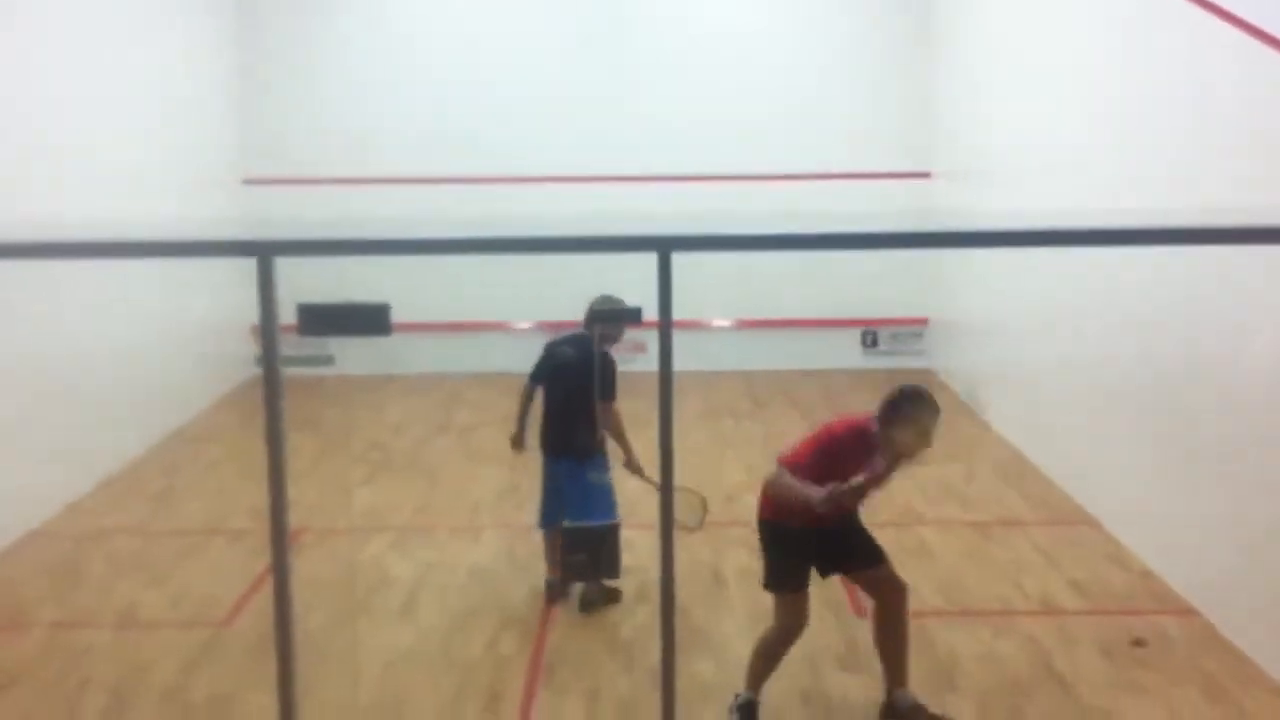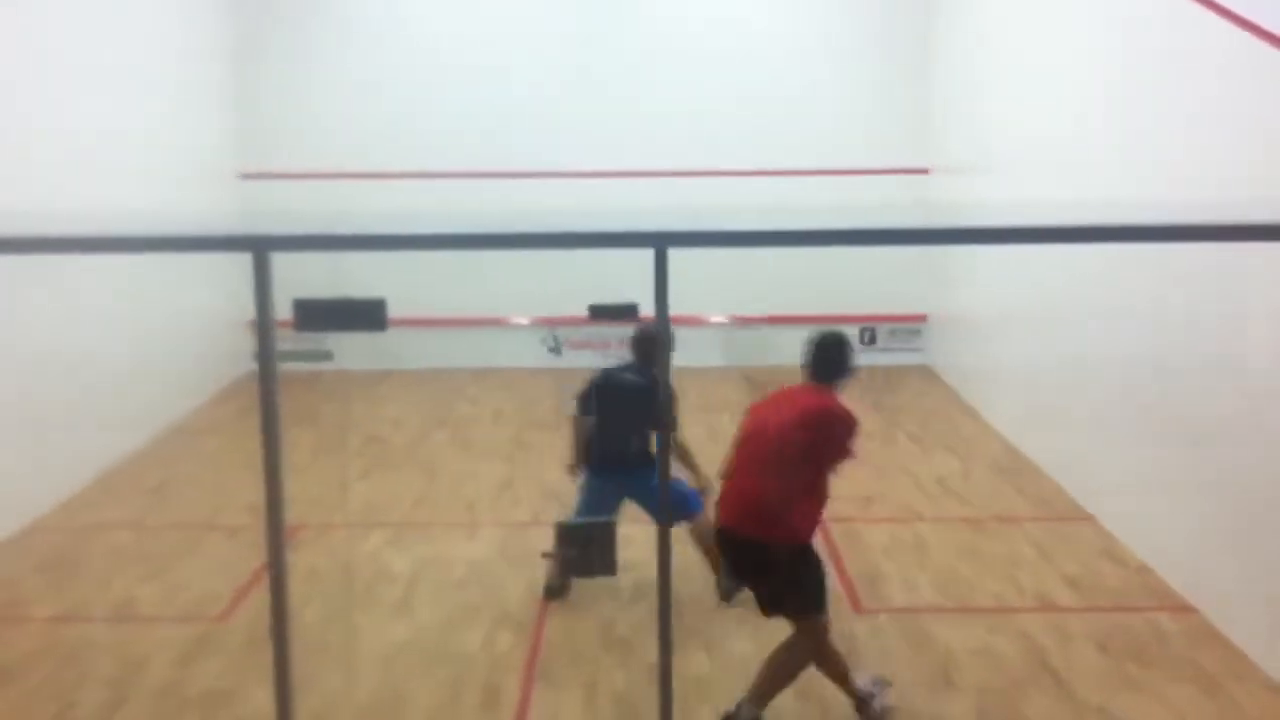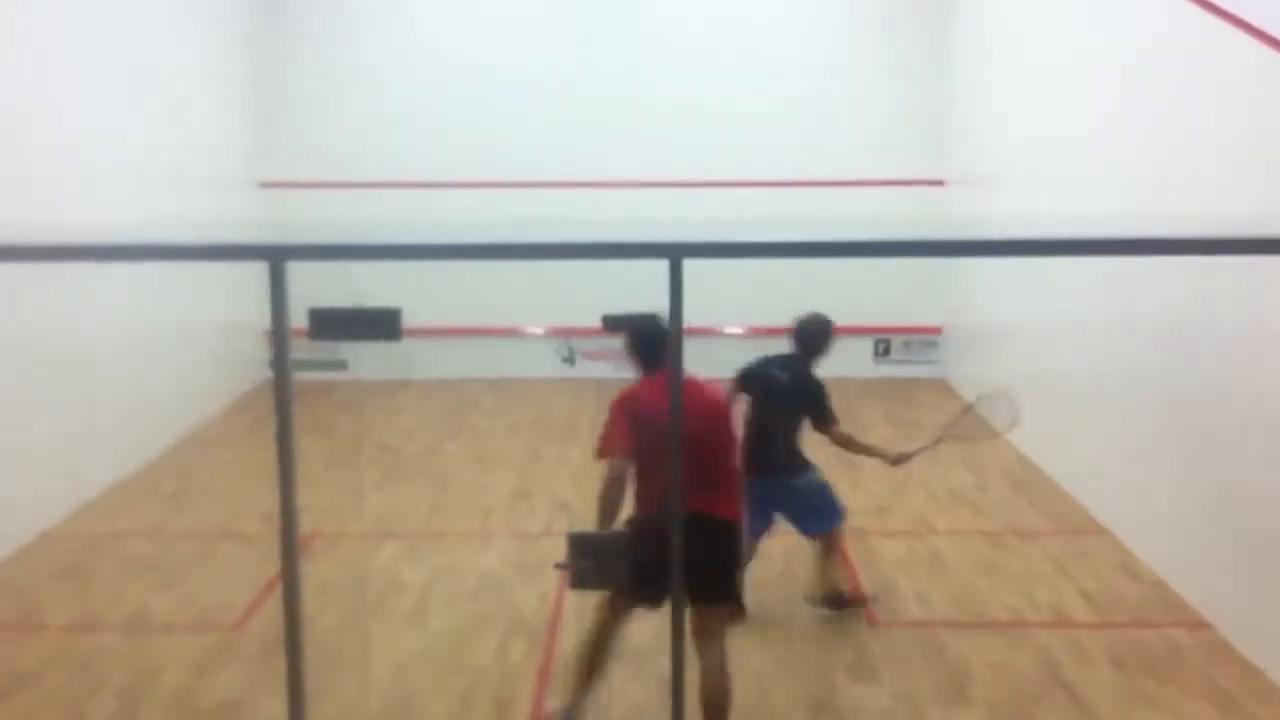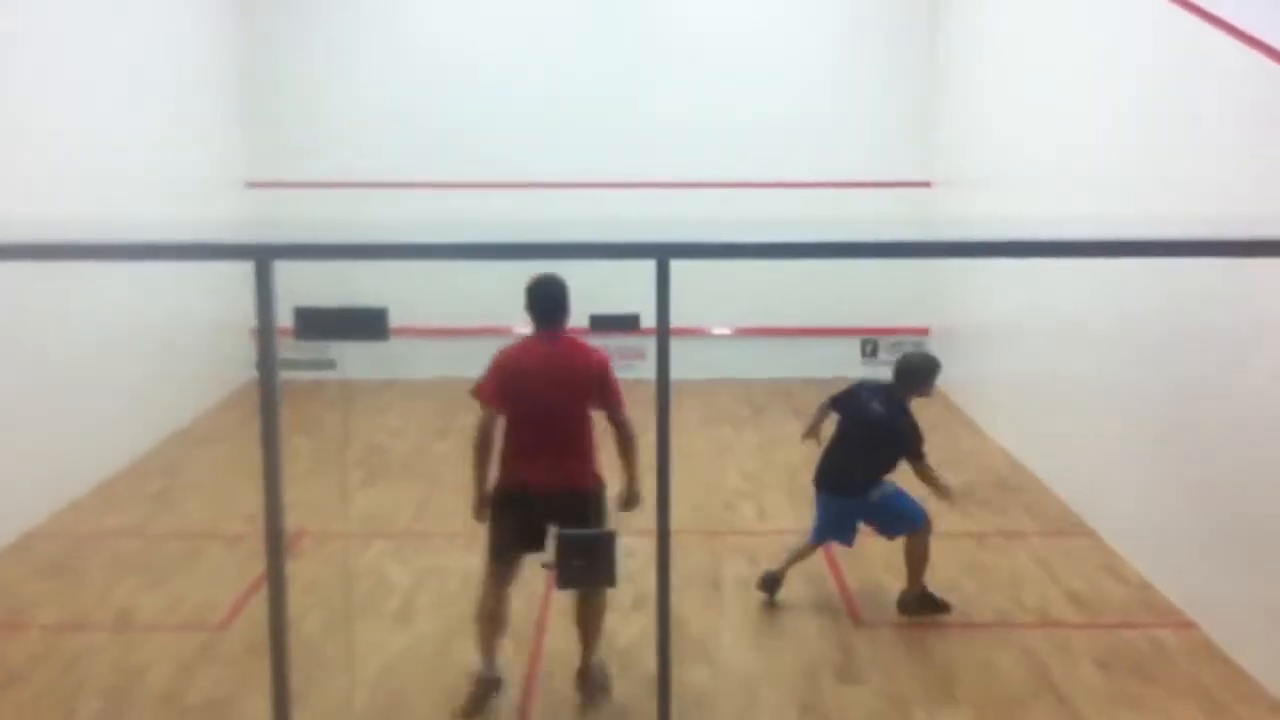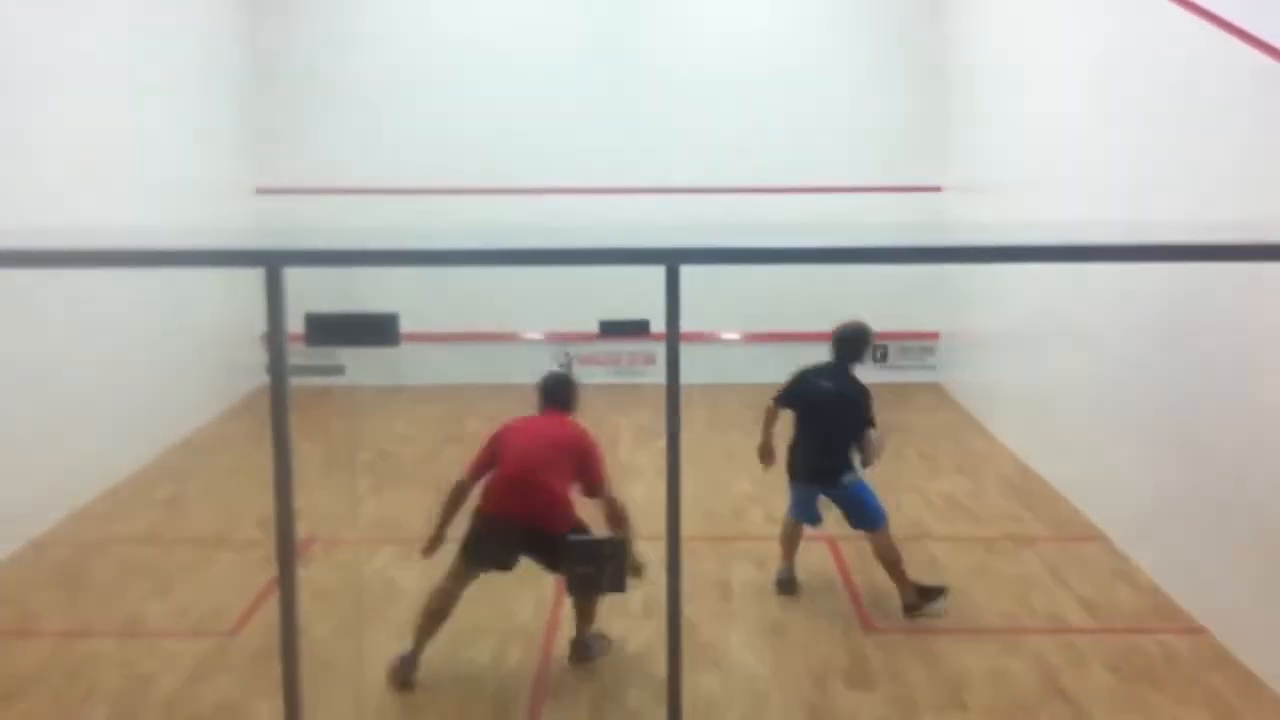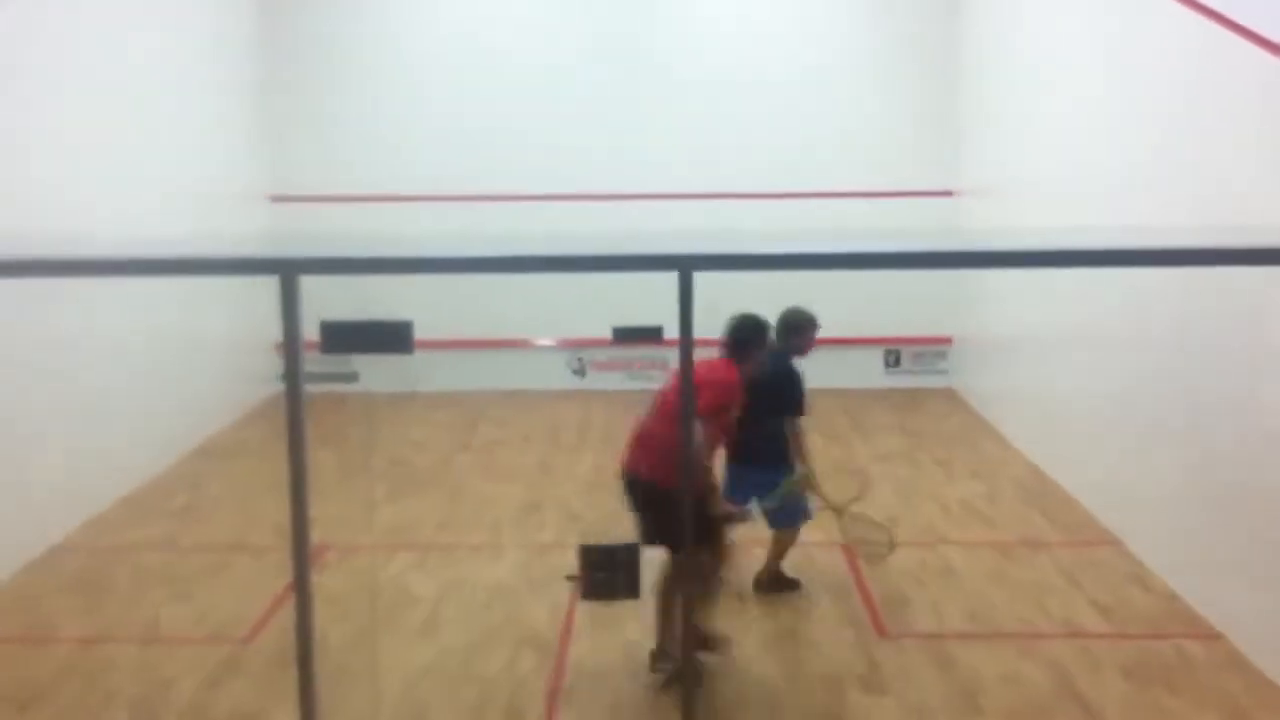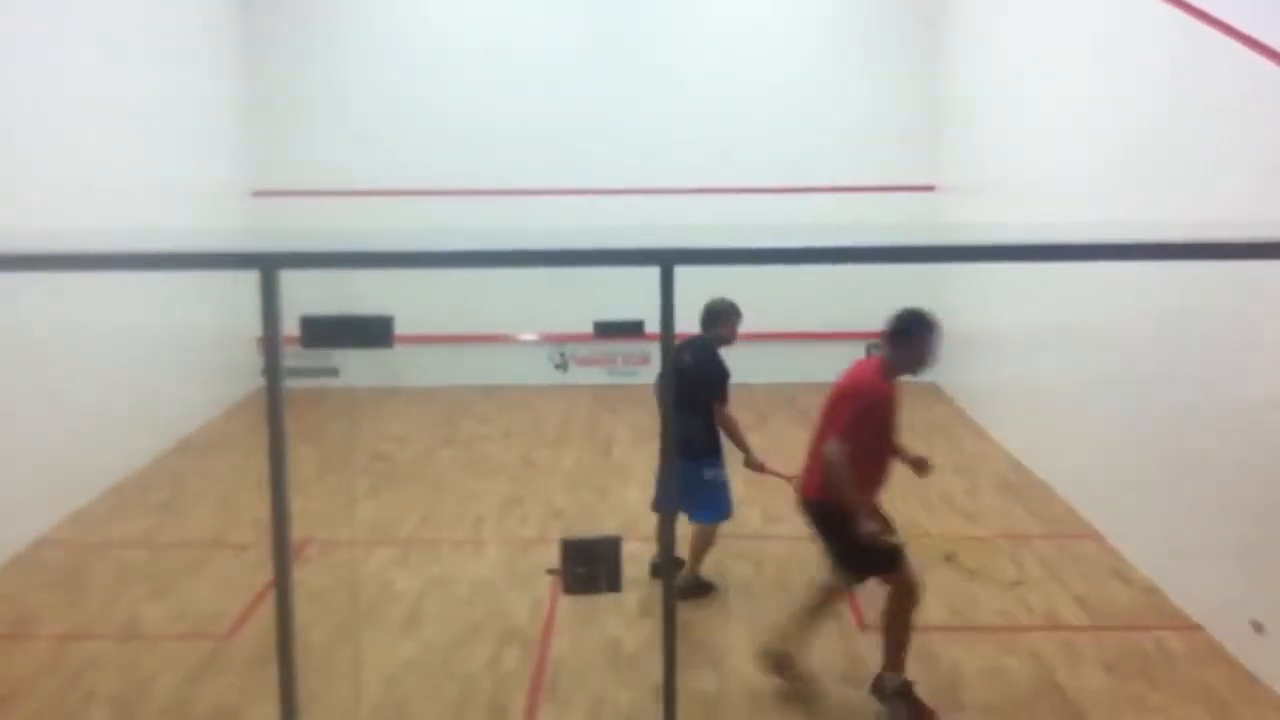
dt=0.4s
person 1, frame 1
left shoulder: (888, 440)
right shoulder: (840, 440)
right elbow: (778, 480)
right wrist: (814, 496)
left hip: (832, 516)
right hip: (787, 519)
left knee: (893, 591)
right knee: (791, 621)
person 1, frame 2
left shoulder: (768, 404)
right shoulder: (837, 417)
left elbow: (730, 470)
left hip: (731, 527)
right hip: (771, 535)
left knee: (809, 622)
right knee: (813, 630)
person 1, frame 3
left shoulder: (628, 403)
right shoulder: (713, 397)
left elbow: (617, 473)
right elbow: (734, 468)
right wrist: (738, 529)
left hip: (657, 520)
right hip: (716, 523)
left knee: (609, 614)
right knee: (711, 639)
person 1, frame 4
left shoulder: (508, 360)
right shoulder: (594, 360)
left elbow: (487, 427)
right elbow: (622, 426)
left wrist: (480, 486)
right wrist: (632, 481)
left hip: (520, 485)
right hip: (579, 486)
left knee: (497, 579)
left ankle: (488, 672)
right ankle: (589, 665)
person 1, frame 5
left shoulder: (510, 430)
right shoulder: (580, 439)
left elbow: (464, 483)
right elbow: (608, 501)
left wrist: (439, 531)
right wrist: (628, 553)
left hip: (497, 515)
right hip: (551, 521)
left knee: (456, 578)
left ankle: (412, 658)
right ankle: (584, 640)
person 1, frame 6
left shoulder: (701, 371)
right shoulder: (730, 385)
left elbow: (655, 421)
right elbow: (696, 438)
right wrist: (713, 497)
left hip: (640, 473)
right hip: (666, 479)
left knee: (685, 556)
right knee: (715, 551)
left ankle: (668, 648)
right ankle: (690, 632)
person 1, frame 7
left shoulder: (872, 374)
right shoulder: (869, 387)
right elbow: (833, 454)
left wrist: (902, 453)
right wrist: (863, 516)
left hip: (832, 496)
right hip: (837, 501)
left knee: (844, 579)
right knee: (905, 586)
left ankle: (783, 645)
right ankle: (891, 683)
person 2, frame 1
left shoulder: (555, 347)
right shoulder: (601, 360)
left elbow: (528, 389)
right elbow: (607, 413)
left wrist: (520, 428)
right wrist: (628, 453)
left hip: (553, 447)
right hip: (584, 452)
left knee: (553, 517)
right knee: (597, 521)
left ankle: (555, 578)
right ankle: (593, 588)
person 2, frame 2
left shoulder: (605, 378)
right shoulder: (658, 389)
left elbow: (580, 419)
right elbow: (672, 440)
left wrist: (578, 457)
right wrist: (698, 475)
left hip: (600, 467)
right hip: (639, 469)
left knee: (581, 524)
right knee: (696, 511)
left ankle: (555, 579)
right ankle: (726, 579)
person 2, frame 3
left shoulder: (766, 366)
right shoulder: (810, 386)
left elbow: (734, 391)
right elbow: (835, 435)
right wrist: (885, 455)
left hip: (752, 466)
right hip: (787, 468)
left knee: (751, 533)
right knee: (830, 521)
right ankle: (831, 590)
person 2, frame 4
left shoulder: (863, 390)
right shoulder: (904, 426)
left elbow: (826, 405)
right elbow: (922, 471)
left wrist: (814, 427)
right wrist: (941, 489)
left hip: (827, 480)
right hip: (860, 488)
left knee: (821, 536)
right knee: (919, 525)
left ankle: (776, 574)
right ankle: (913, 596)
person 2, frame 5
left shoulder: (806, 377)
right shoulder: (858, 393)
left elbow: (773, 408)
right elbow: (865, 444)
left wrist: (765, 442)
right wrist: (870, 456)
left hip: (800, 467)
right hip: (835, 471)
left knee: (797, 514)
right knee: (877, 527)
left ankle: (786, 573)
right ankle: (909, 594)
person 2, frame 6
right shoulder: (789, 375)
right elbow: (791, 427)
left wrist: (731, 434)
right wrist: (805, 467)
left hip: (740, 452)
right hip: (770, 457)
right knee: (792, 517)
right ankle: (770, 574)
person 2, frame 7
left shoulder: (682, 349)
right shoulder: (714, 364)
left elbow: (661, 387)
right elbow: (722, 415)
right wrist: (748, 454)
left hip: (673, 441)
right hip: (700, 449)
left knee: (669, 503)
right knee: (710, 515)
left ankle: (661, 558)
right ankle: (689, 577)
